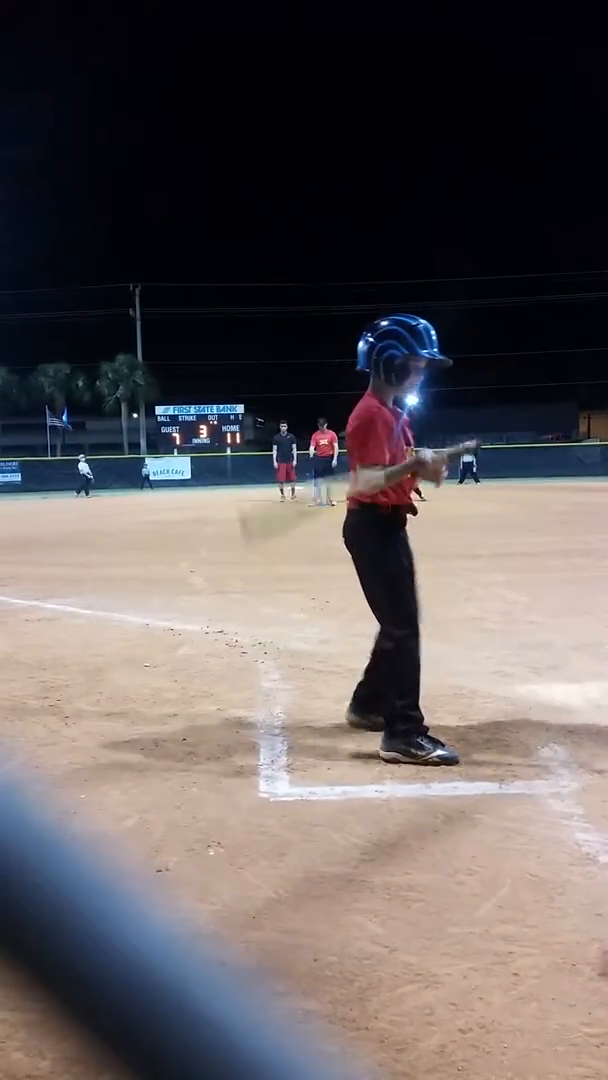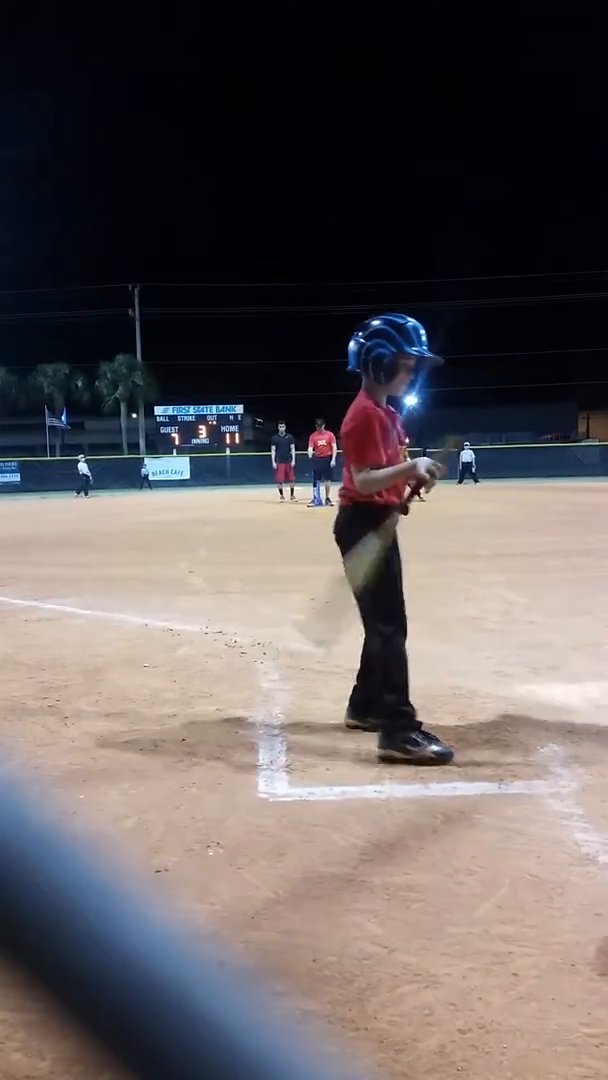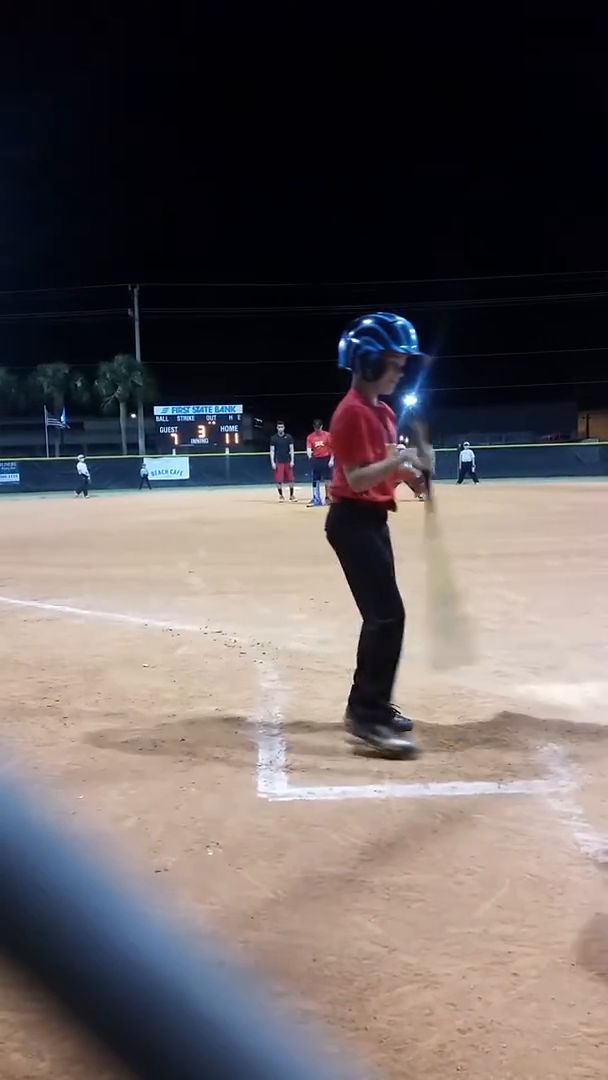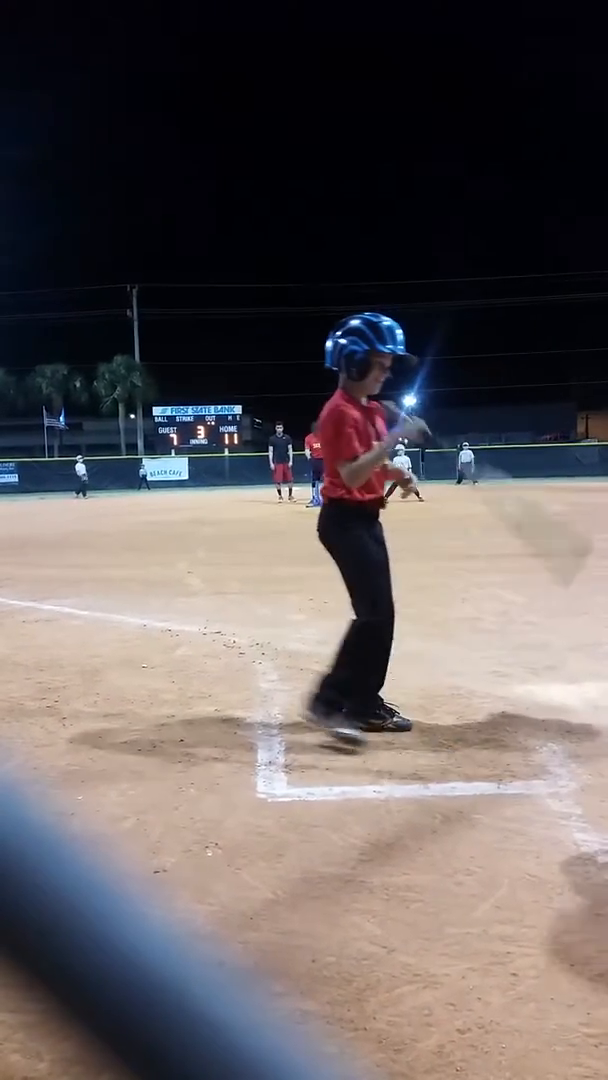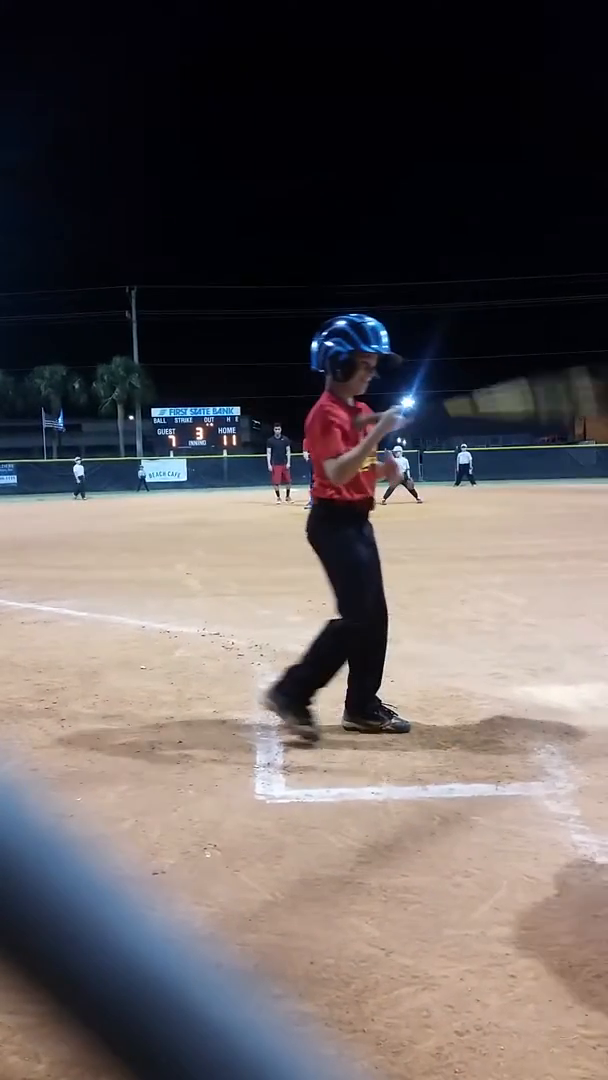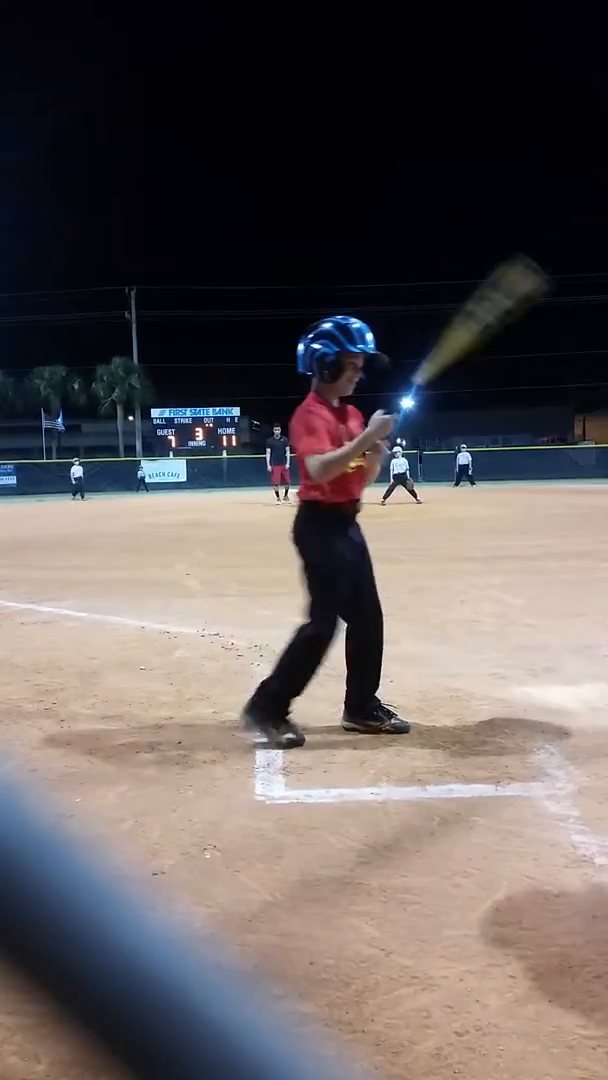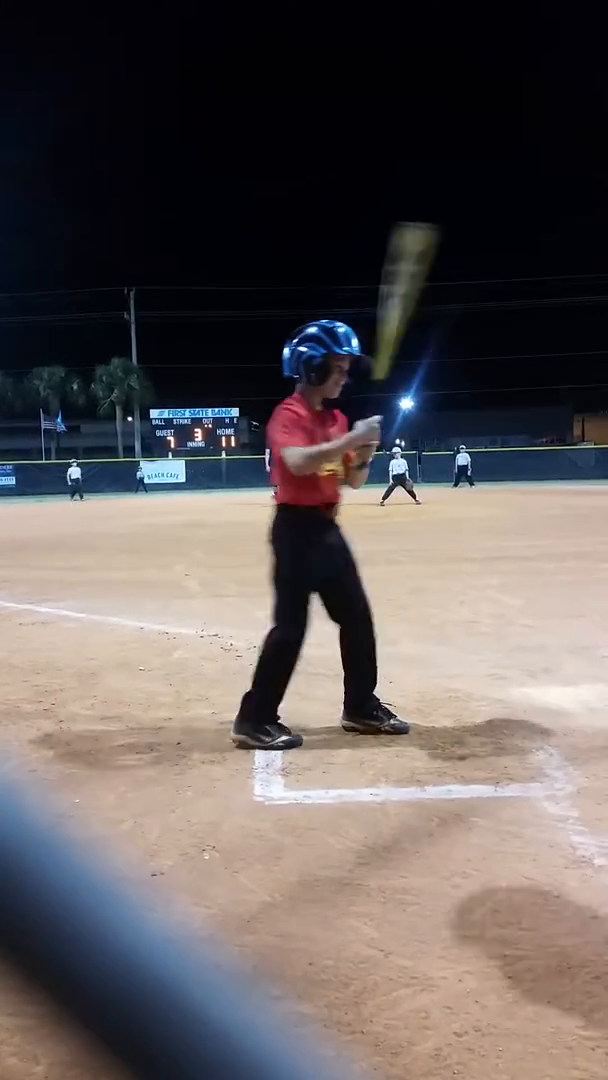
dt=0.1s
person 1, frame 1
left shoulder: (392, 413)
right shoulder: (370, 413)
left wrist: (423, 467)
right wrist: (415, 464)
left hip: (389, 525)
right hip: (372, 526)
left knee: (400, 620)
right knee: (401, 626)
left ankle: (370, 701)
right ankle: (403, 734)
person 1, frame 2
left shoulder: (386, 412)
right shoulder: (364, 414)
right elbow: (364, 484)
left wrist: (415, 473)
right wrist: (411, 467)
left hip: (379, 522)
right hip: (363, 523)
left knee: (385, 620)
right knee: (389, 623)
left ankle: (366, 705)
right ankle: (398, 731)
person 1, frame 3
left shoulder: (383, 411)
right shoulder: (352, 413)
right elbow: (358, 480)
left wrist: (407, 472)
right wrist: (403, 459)
left hip: (374, 520)
right hip: (353, 521)
left knee: (383, 615)
right knee: (386, 614)
left ankle: (368, 703)
right ankle: (369, 716)
person 1, frame 4
left shoulder: (373, 410)
right shoulder: (339, 413)
right elbow: (352, 476)
left wrist: (395, 471)
right wrist: (393, 437)
left hip: (366, 519)
right hip: (345, 520)
left knee: (377, 613)
right knee: (376, 612)
left ankle: (364, 701)
right ankle: (330, 702)
person 1, frame 5
left shoulder: (362, 412)
right shoulder: (325, 414)
right elbow: (338, 472)
left wrist: (385, 466)
right wrist: (376, 434)
left hip: (359, 520)
right hip: (333, 522)
left knee: (374, 615)
right knee: (354, 616)
left ankle: (363, 705)
right ankle: (291, 693)
person 1, frame 6
left shoulder: (351, 414)
right shoulder: (310, 414)
left elbow: (361, 477)
right elbow: (320, 471)
left wrist: (375, 455)
right wrist: (367, 437)
left hip: (346, 522)
right hip: (319, 524)
left knee: (368, 616)
right knee: (324, 619)
left ankle: (362, 706)
right ankle: (265, 708)
person 1, frame 7
left shoulder: (336, 419)
right shoulder: (291, 413)
left elbow: (352, 481)
right elbow: (296, 461)
left wrist: (364, 456)
right wrist: (348, 440)
left hip: (326, 526)
right hip: (294, 528)
left knee: (357, 615)
right knee: (291, 624)
left ankle: (362, 707)
right ankle: (254, 720)
